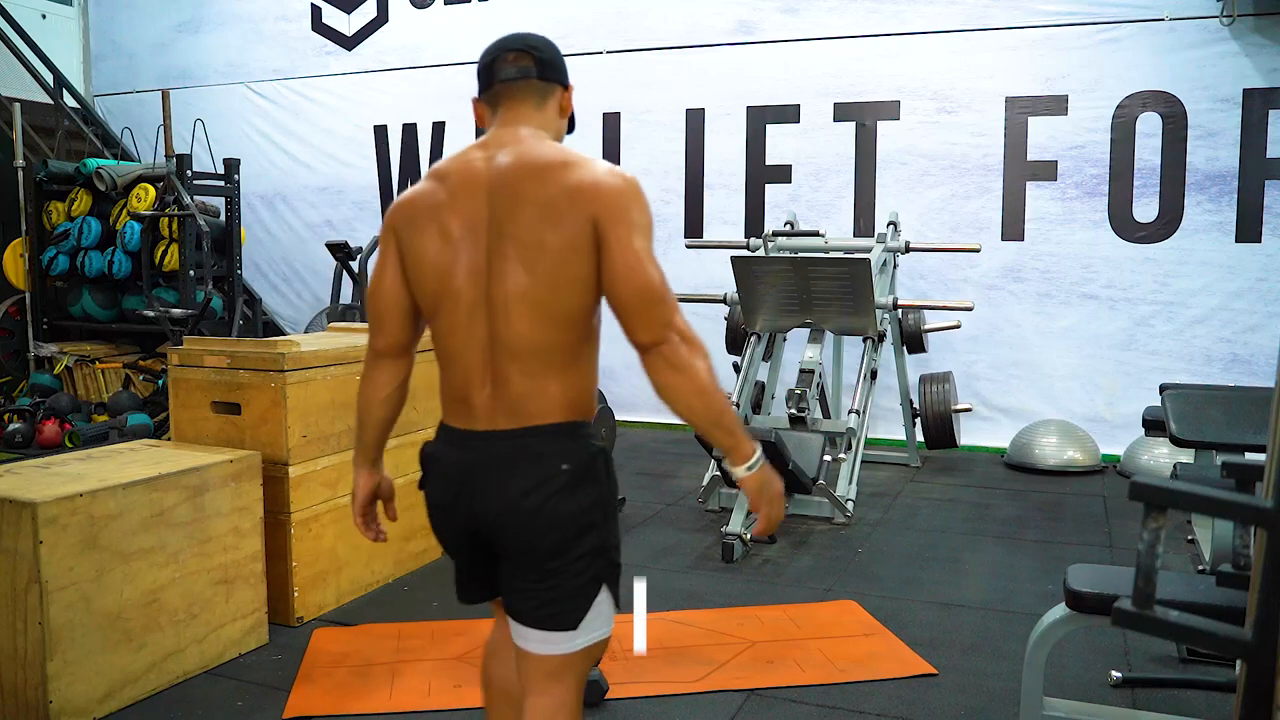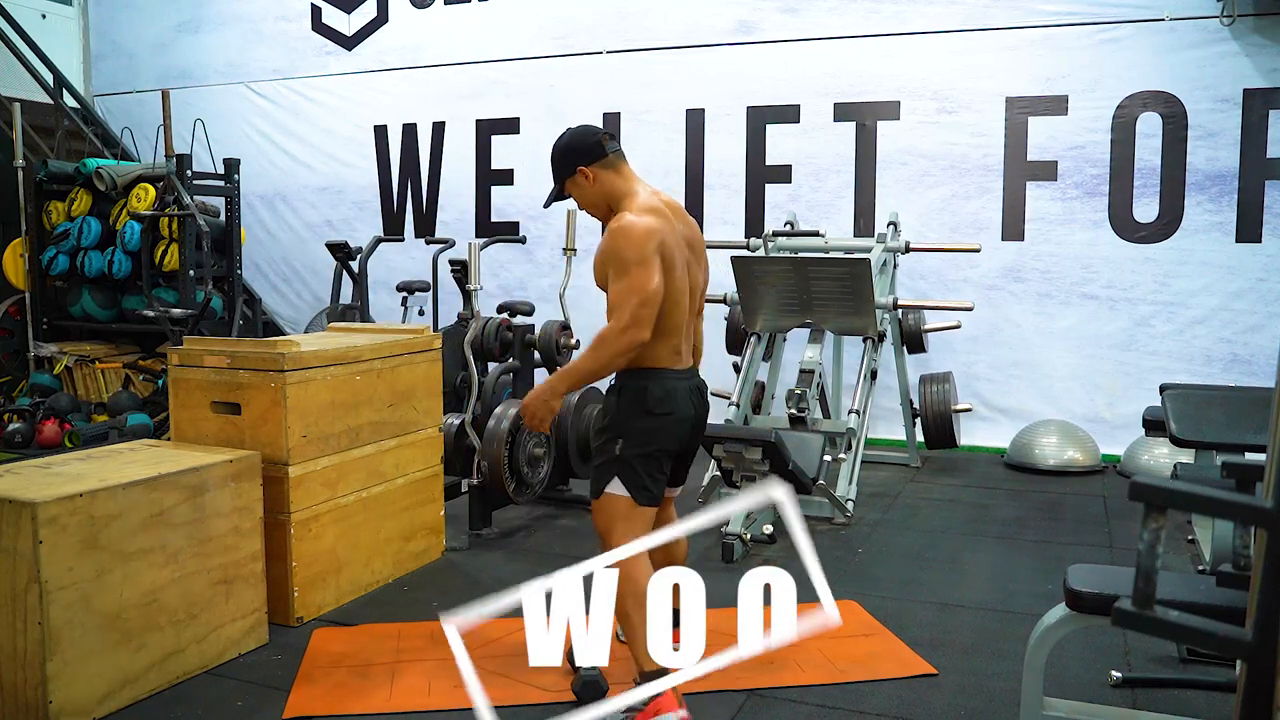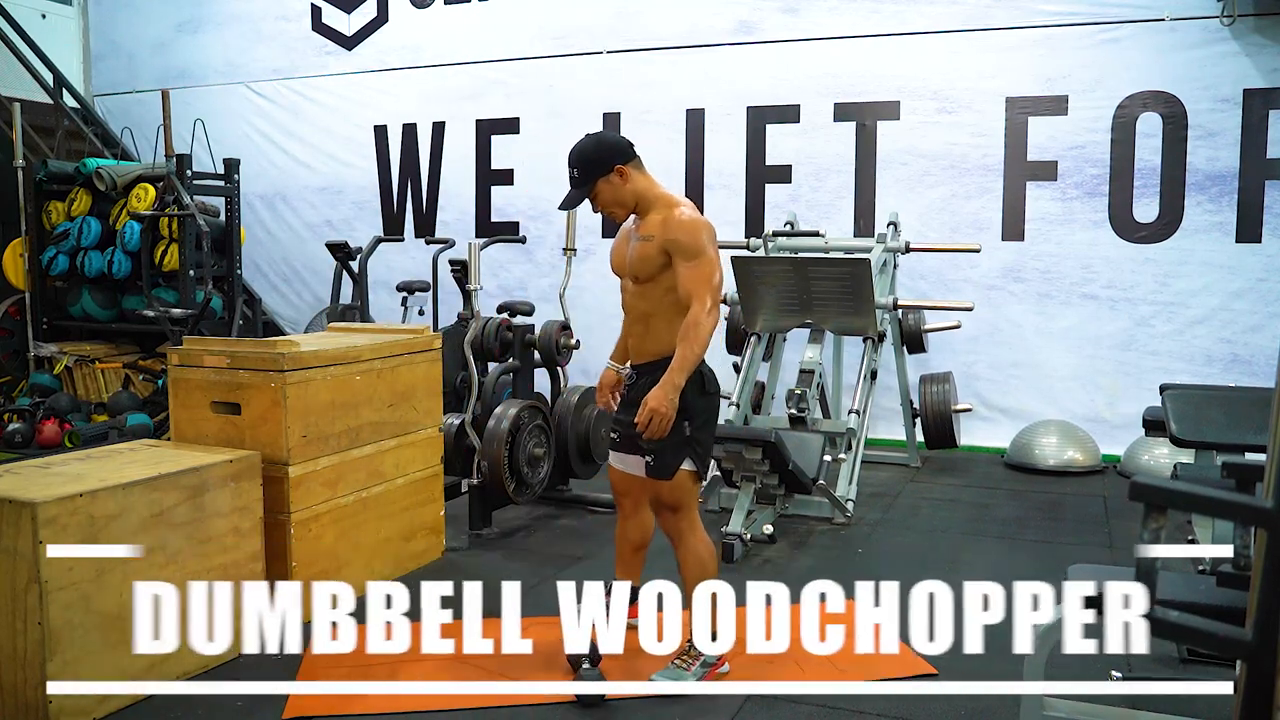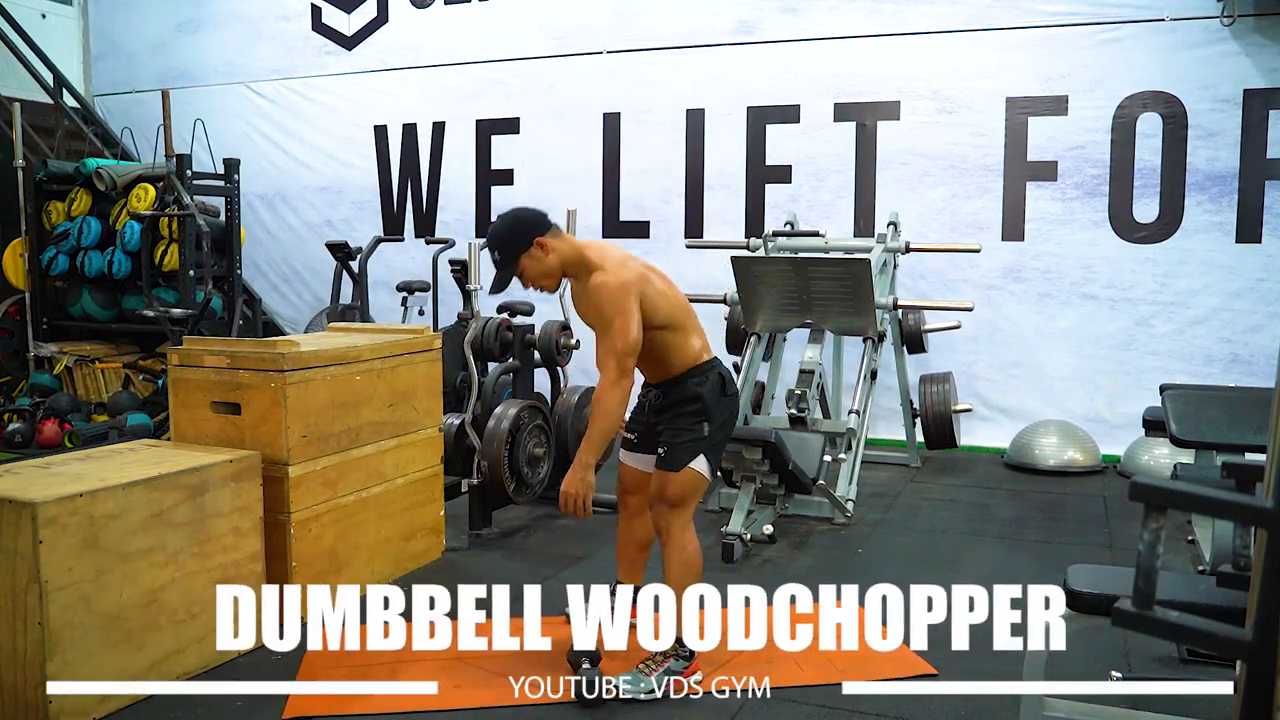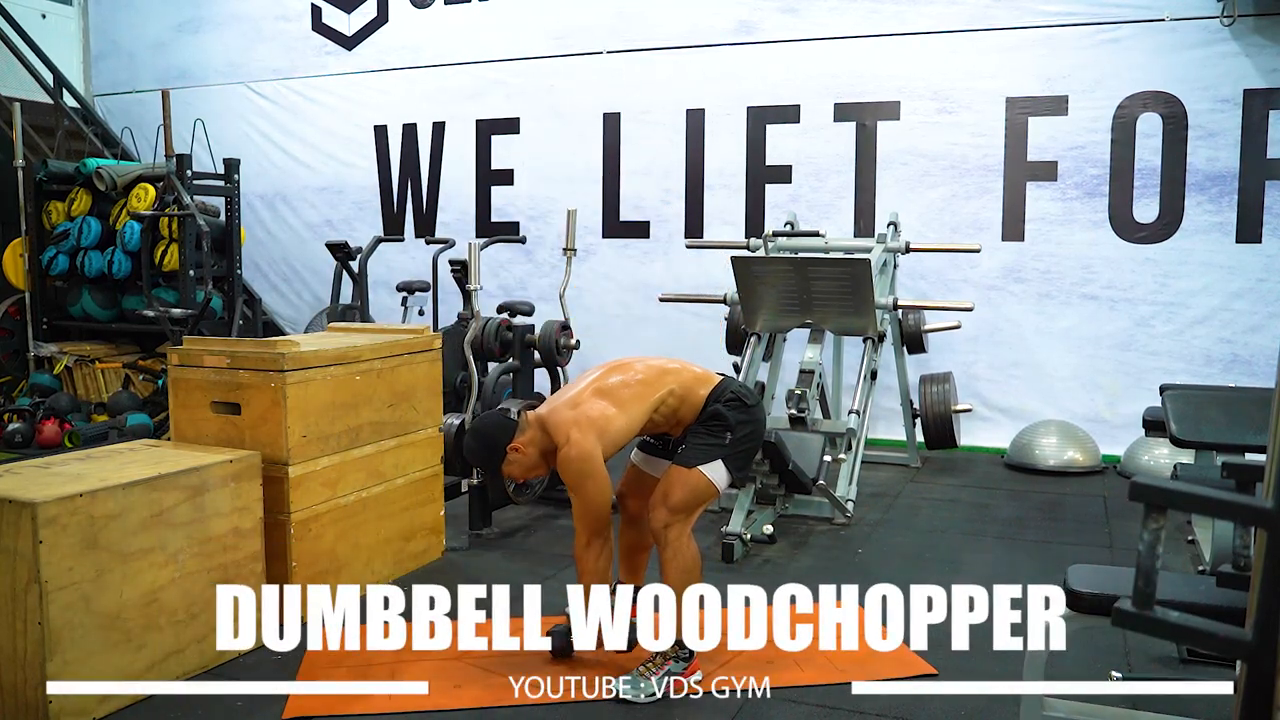
dt=1s
person 1, frame 1
left shoulder: (416, 204)
right shoulder: (598, 189)
left elbow: (387, 353)
right elbow: (664, 345)
left wrist: (368, 463)
right wrist: (746, 458)
left hip: (456, 470)
right hip: (555, 471)
left knee: (518, 631)
person 1, frame 2
left shoulder: (630, 227)
right shoulder: (679, 219)
left elbow: (628, 330)
left wrist: (554, 388)
left hip: (646, 397)
right hip: (683, 391)
left knee: (619, 537)
right knee: (658, 515)
right ankle: (669, 625)
person 1, frame 3
left shoulder: (683, 223)
right shoulder: (629, 229)
left elbow: (702, 310)
left wrist: (669, 386)
right wrist: (616, 365)
left hip: (676, 388)
right hip: (639, 380)
left knee: (677, 514)
right knee: (629, 497)
left ankle: (707, 647)
right ankle: (624, 600)
person 1, frame 4
left shoulder: (609, 280)
right shoulder: (584, 267)
left elbow: (614, 382)
left wrist: (582, 466)
left hip: (701, 393)
right hip: (660, 390)
left knee: (672, 510)
right knee: (633, 497)
left ankle: (680, 657)
right ankle: (624, 609)
person 1, frame 5
left shoulder: (574, 446)
right shoulder: (551, 419)
left elbow: (594, 539)
right elbow: (588, 522)
left hip: (730, 413)
right hip: (688, 411)
left knee: (667, 517)
right knee: (632, 501)
left ankle: (680, 655)
